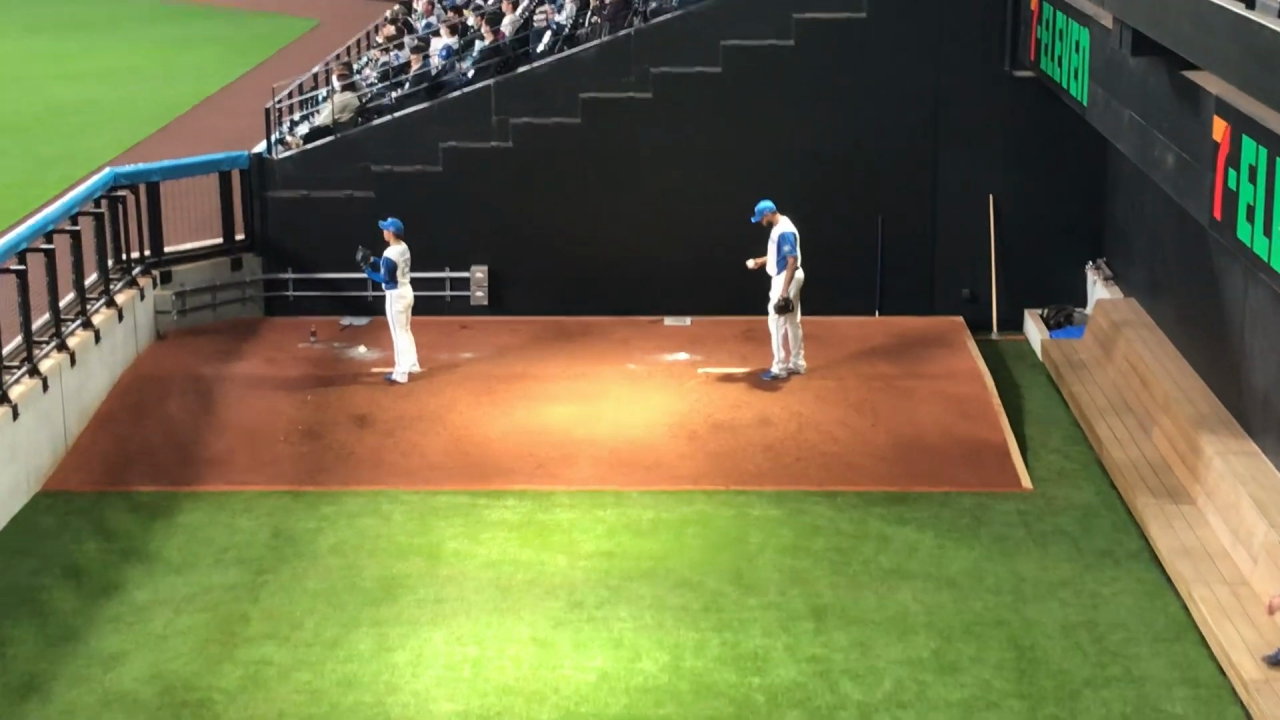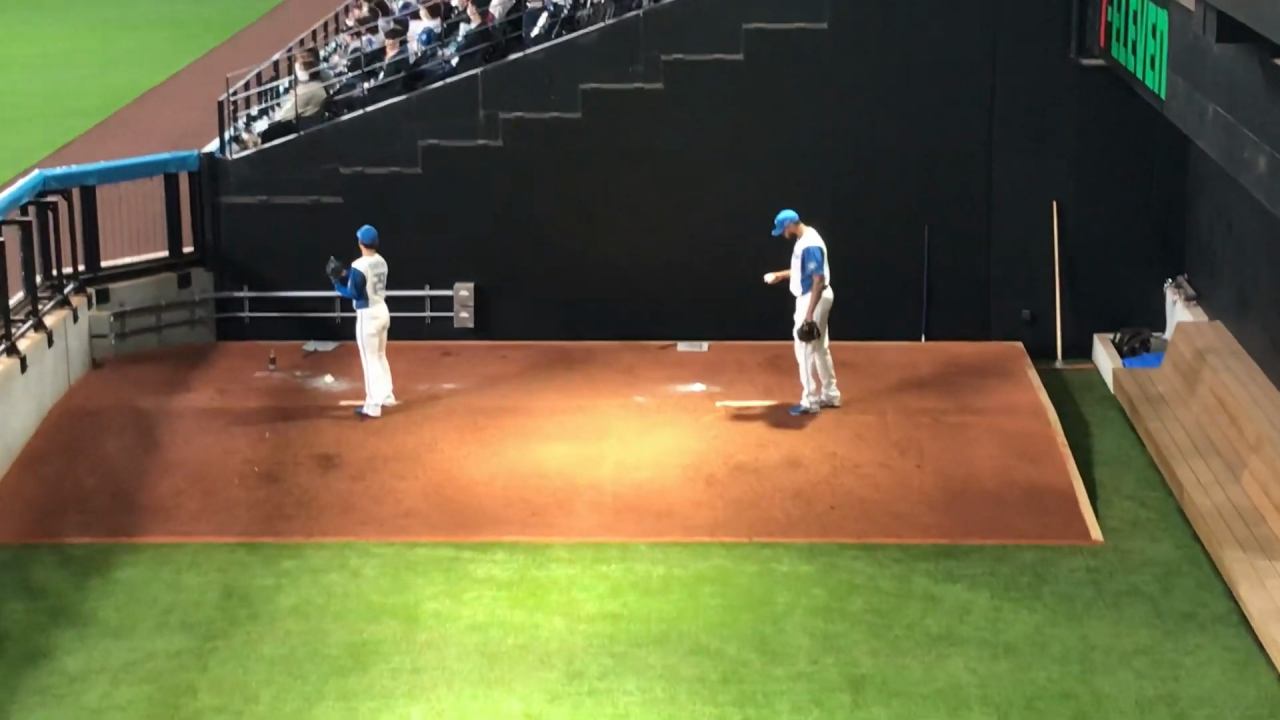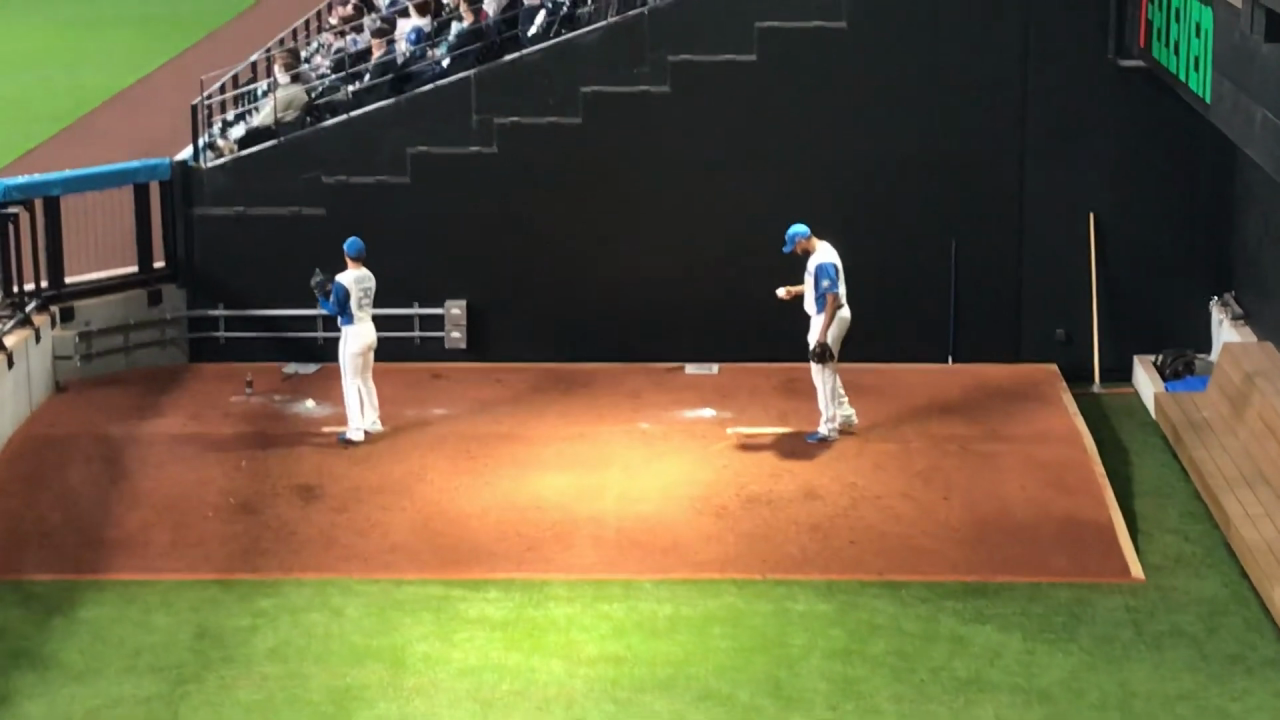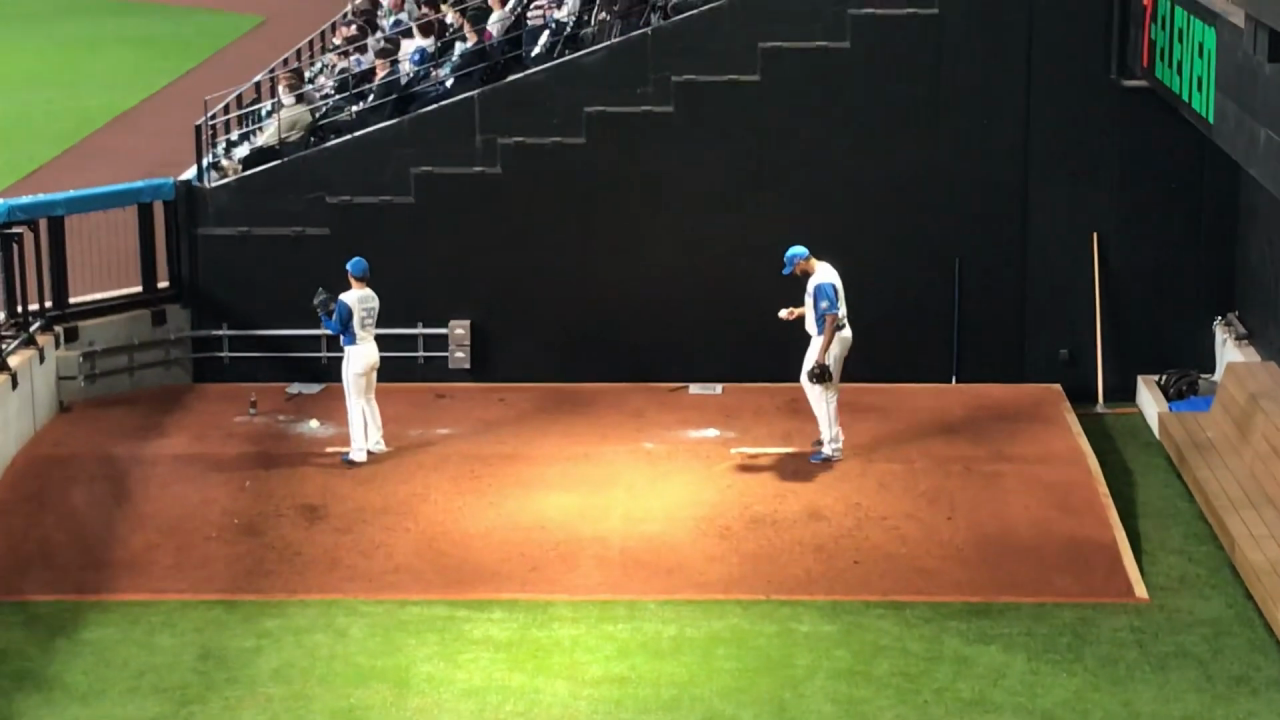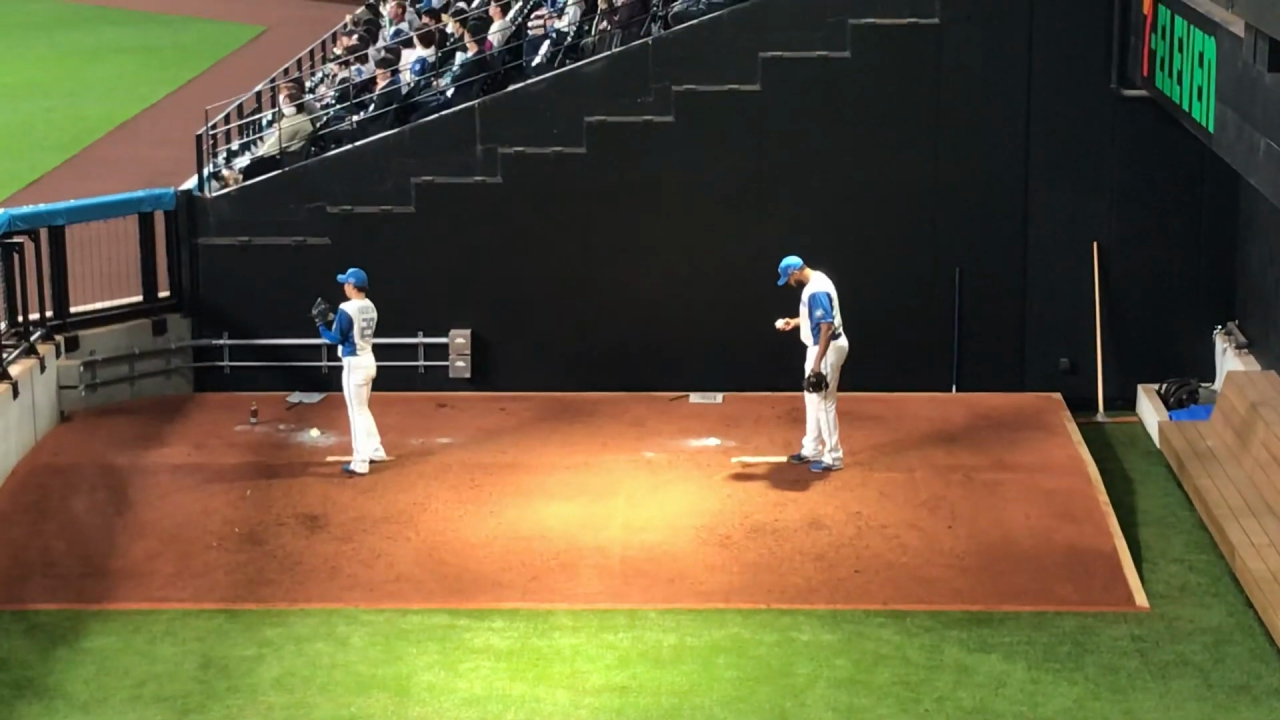
dt=0.2s
person 1, frame 1
left shoulder: (785, 231)
right shoulder: (779, 227)
left elbow: (793, 261)
left wrist: (785, 290)
right wrist: (761, 261)
left hip: (787, 279)
right hip: (784, 278)
left knee: (777, 321)
right knee: (792, 322)
left ankle: (780, 368)
right ankle: (797, 364)
person 1, frame 2
left shoulder: (810, 245)
right shoulder: (805, 239)
left elbow: (818, 280)
left wrist: (809, 314)
right wrist: (782, 275)
left hip: (813, 299)
right hip: (808, 297)
left knee: (805, 348)
right knee: (820, 349)
left ankle: (811, 402)
right ankle: (830, 396)
person 1, frame 3
left shoulder: (824, 261)
right shoulder: (820, 252)
left elbow: (833, 299)
left wrist: (823, 334)
right wrist: (796, 289)
left hip: (830, 318)
right hip: (822, 317)
left knee: (822, 370)
right knee: (825, 369)
left ankle: (829, 428)
right ankle: (844, 415)
person 1, frame 4
left shoulder: (822, 282)
right shoulder: (821, 271)
left elbow: (832, 320)
left wrist: (822, 355)
right wrist: (799, 311)
left hip: (832, 339)
right hip: (822, 337)
left knee: (825, 391)
right knee: (808, 381)
left ankle: (833, 448)
right ankle: (829, 433)
person 1, frame 5
left shoulder: (816, 291)
right shoulder: (815, 282)
left elbow: (827, 328)
left wrist: (817, 363)
right wrist: (795, 322)
left hip: (828, 348)
right hip: (818, 347)
left knee: (824, 402)
right knee: (812, 398)
left ankle: (833, 457)
right ankle: (812, 449)
person 2, frame 1
left shoulder: (390, 254)
right shoulder: (404, 247)
left elbow: (385, 278)
left wrist: (368, 270)
right wrist: (374, 261)
left hip: (396, 295)
right hip: (406, 291)
left knee: (398, 334)
right knee: (406, 331)
left ankle: (401, 374)
right ankle: (412, 365)
person 2, frame 2
left shoulder: (359, 265)
right shoulder: (381, 262)
left elbow: (352, 294)
left wrist: (337, 283)
right wrist: (347, 275)
left hip: (368, 315)
right hip: (382, 311)
left knee: (370, 360)
right knee: (380, 356)
left ankle: (373, 407)
right ankle: (386, 397)
person 2, frame 3
left shoulder: (343, 279)
right shoulder: (369, 276)
left elbow: (335, 309)
left wrist: (321, 297)
right wrist: (332, 290)
left hip: (353, 333)
right hip: (368, 330)
left knee: (350, 382)
right knee: (366, 379)
left ankle: (355, 431)
right ankle: (372, 423)
person 2, frame 4
left shoulder: (346, 299)
right shoulder: (372, 296)
left elbow: (337, 328)
left wrist: (324, 316)
right wrist: (335, 309)
left hip: (355, 353)
right hip: (371, 350)
left knee: (354, 403)
right knee: (369, 399)
left ankle: (358, 452)
right ankle: (376, 443)
person 2, frame 5
left shoulder: (346, 309)
right shoulder: (370, 307)
left elbow: (336, 338)
left wrist: (321, 326)
right wrist: (334, 319)
left hip: (354, 364)
right hip: (368, 361)
left knee: (356, 413)
right knee: (362, 409)
left ankle: (360, 463)
right ankle: (375, 451)
